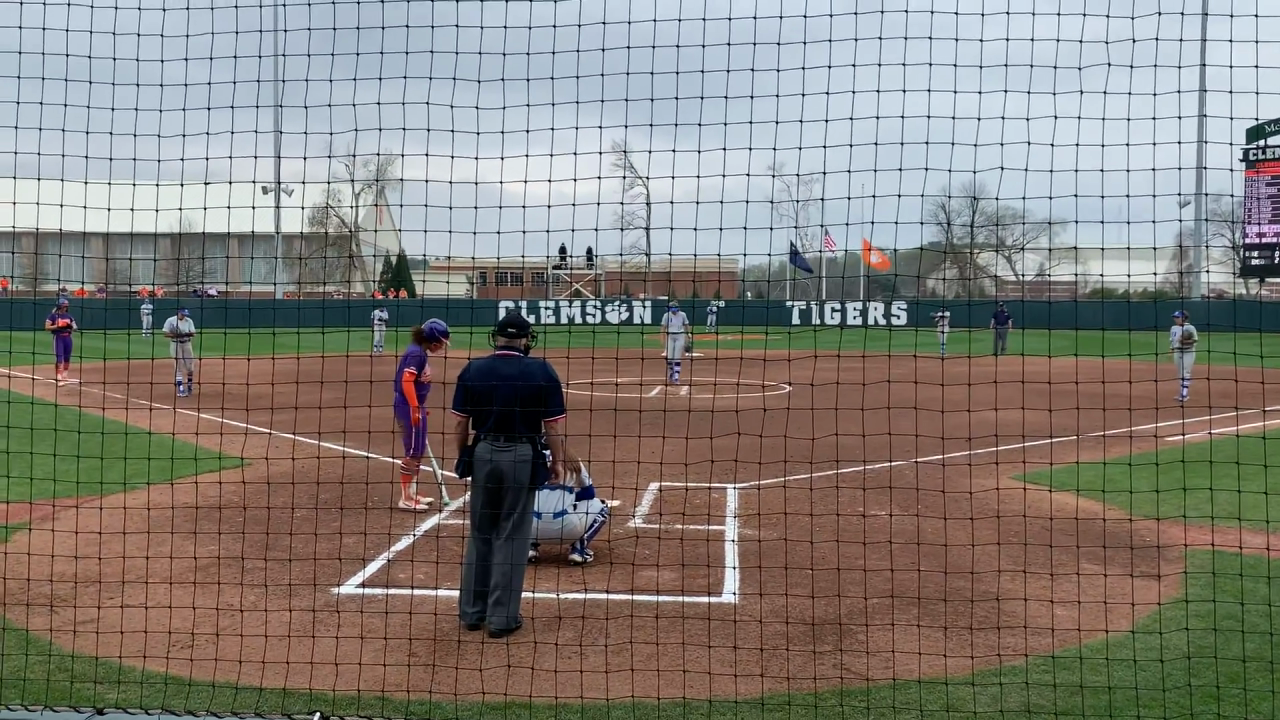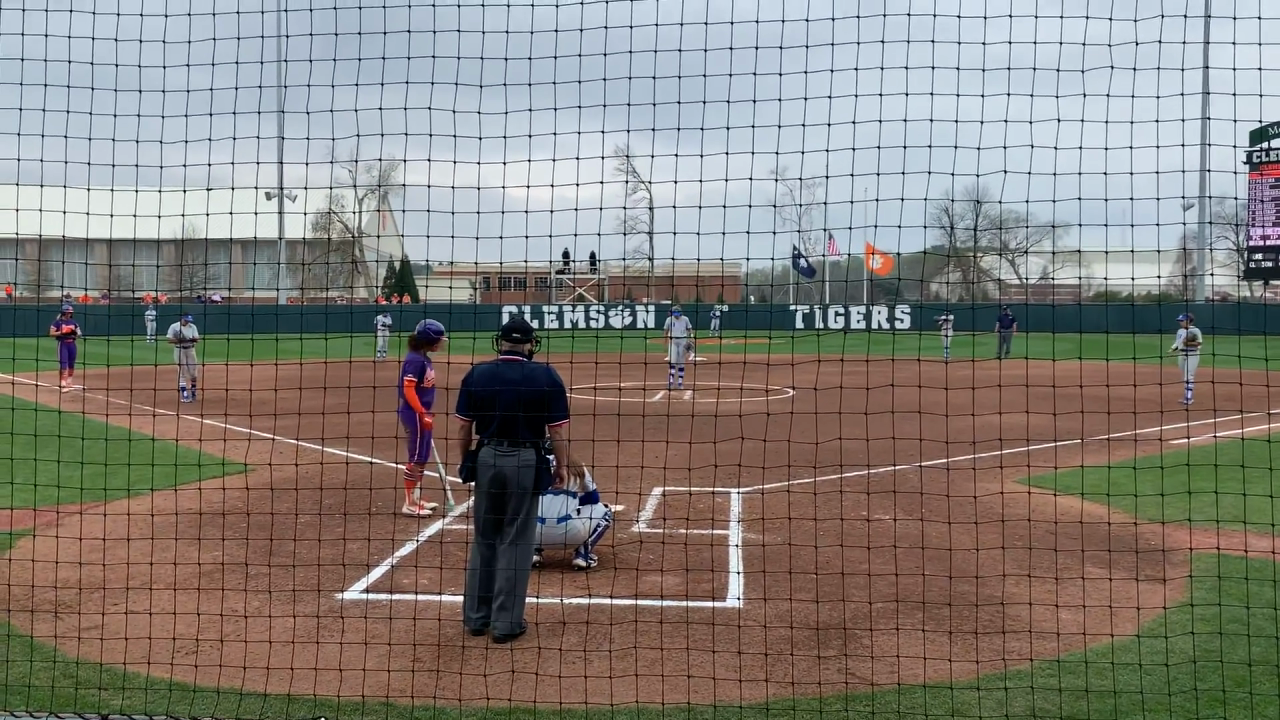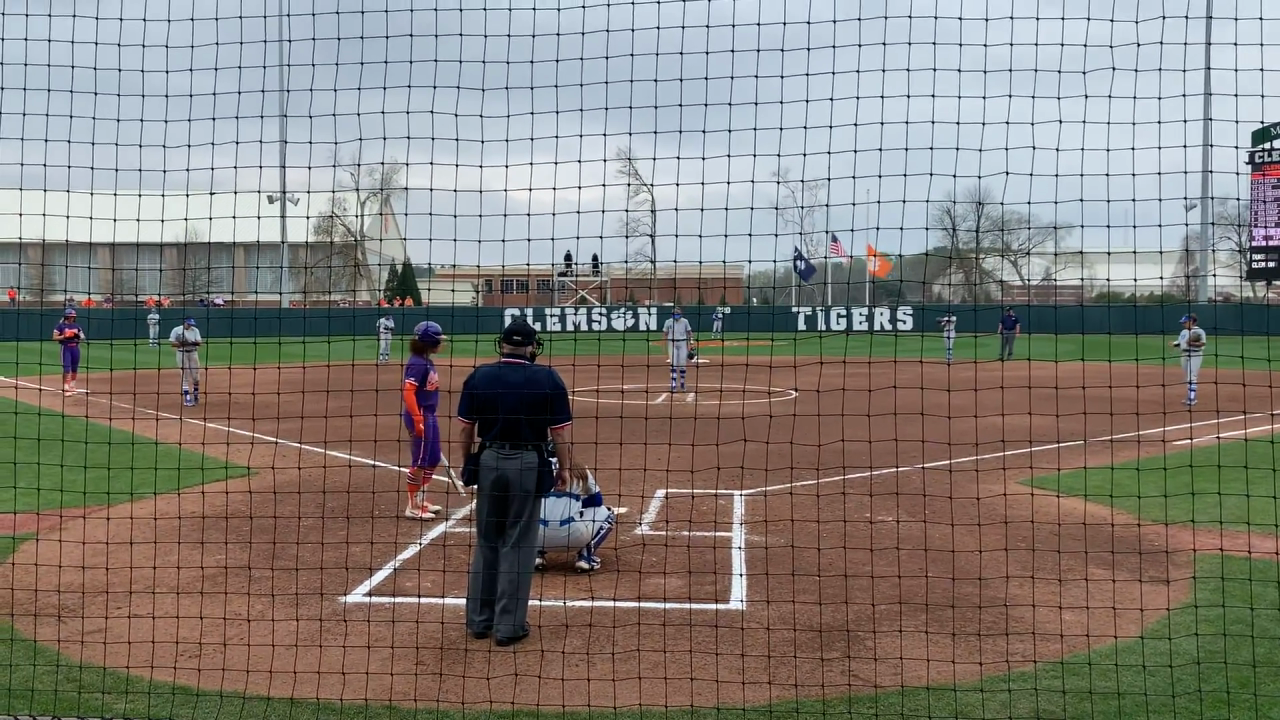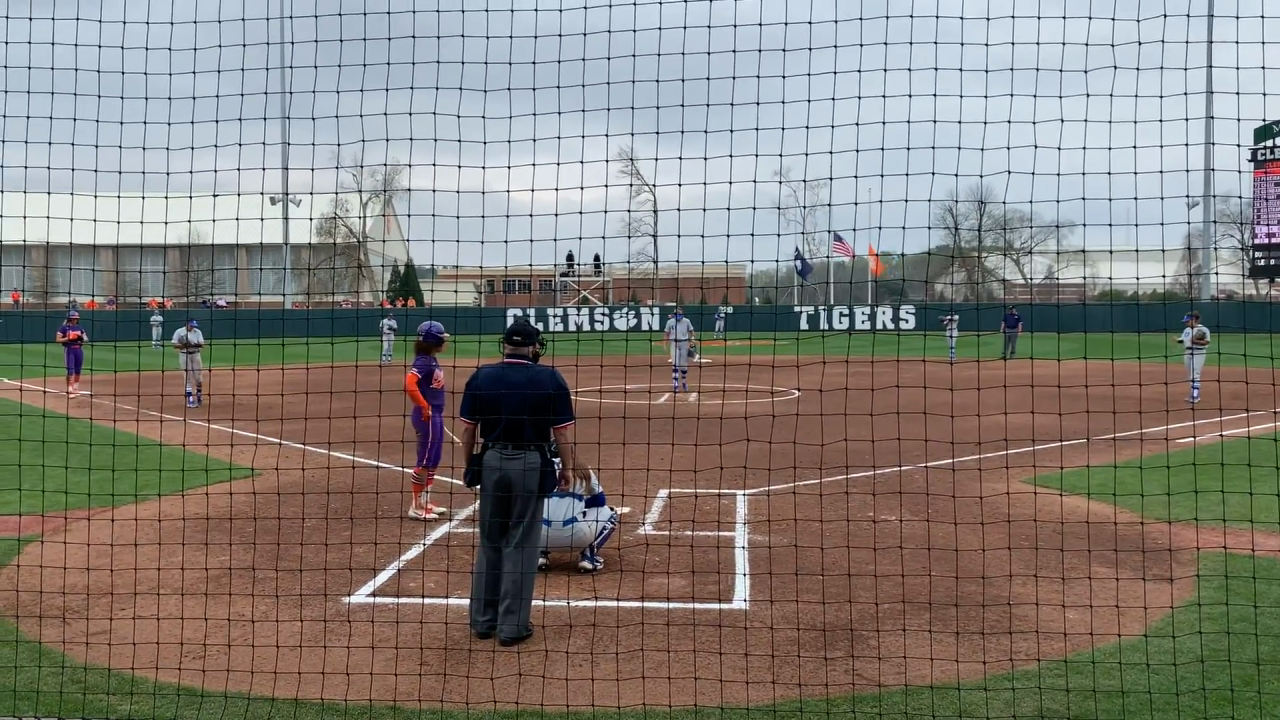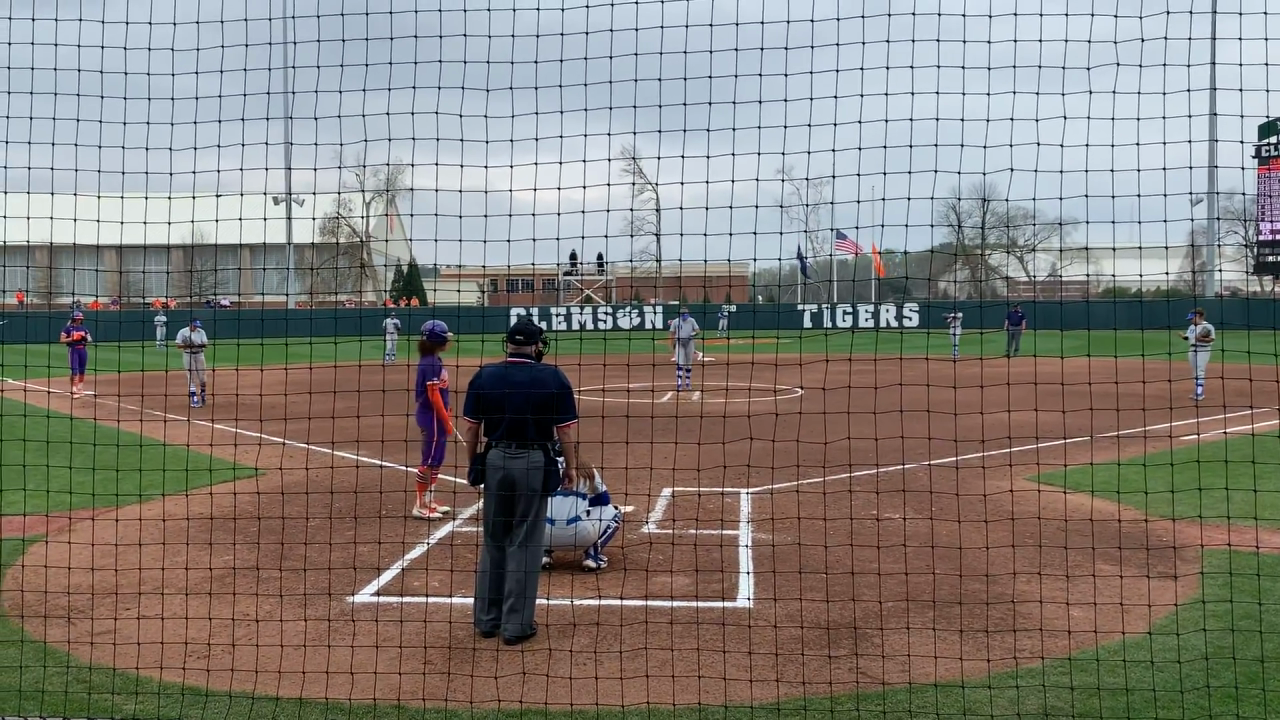
dt=0.3s
person 1, frame 1
left shoulder: (473, 369)
right shoulder: (541, 371)
left elbow: (460, 422)
right elbow: (553, 425)
left wrist: (462, 458)
right wrist: (557, 461)
left hip: (483, 454)
right hip: (522, 457)
left knee: (479, 533)
right knee: (512, 536)
left ankle: (472, 611)
right ankle: (502, 617)
person 1, frame 2
left shoulder: (477, 374)
right shoulder: (545, 376)
left elbow: (464, 426)
right elbow: (557, 430)
left wrist: (465, 462)
right wrist: (561, 466)
left hip: (487, 459)
right hip: (526, 462)
left knee: (483, 538)
right knee: (516, 541)
left ankle: (476, 617)
right ankle: (506, 622)
person 1, frame 3
left shoulder: (479, 376)
right shoulder: (547, 378)
left elbow: (466, 428)
right elbow: (560, 431)
left wrist: (467, 465)
right wrist: (564, 467)
left hip: (488, 461)
right hip: (528, 464)
left knee: (486, 542)
right knee: (518, 544)
left ankle: (479, 619)
right ankle: (508, 625)
person 1, frame 4
left shoulder: (481, 377)
right shoulder: (550, 378)
left elbow: (468, 429)
right elbow: (562, 431)
left wrist: (469, 465)
right wrist: (567, 467)
left hip: (491, 462)
right hip: (531, 465)
left knee: (489, 542)
right knee: (521, 545)
left ankle: (483, 620)
right ankle: (512, 625)
person 1, frame 5
left shoulder: (484, 376)
right shoulder: (553, 377)
left elbow: (471, 428)
right elbow: (565, 430)
left wrist: (473, 465)
right wrist: (570, 466)
left hip: (495, 461)
right hip: (535, 463)
left knee: (493, 540)
right knee: (526, 543)
left ankle: (487, 619)
right ankle: (516, 624)
person 2, frame 1
left shoulder: (421, 353)
right shoulder: (416, 353)
right elbow: (406, 382)
right wrist: (415, 409)
left hip: (415, 406)
right hip: (408, 406)
left knee: (418, 452)
right knee: (412, 452)
left ankle: (412, 494)
right ankle: (406, 499)
person 2, frame 2
left shoulder: (423, 358)
right shoulder: (415, 359)
right elbow: (408, 390)
right wrist: (422, 414)
left hip: (421, 412)
right hip: (415, 413)
left knee: (423, 457)
right knee: (416, 458)
left ankle: (416, 499)
right ankle: (409, 504)
person 2, frame 3
left shoulder: (426, 361)
right shoulder: (418, 363)
right elbow: (408, 392)
right wrist: (417, 419)
left hip: (429, 415)
right hip: (419, 417)
left knee: (433, 459)
right knee: (419, 461)
left ankle: (421, 501)
right ankle: (413, 507)
person 2, frame 4
left shoulder: (431, 360)
right shoulder: (424, 361)
right elbow: (409, 384)
right wrist: (424, 407)
left hip: (435, 415)
right hip: (427, 416)
left knee: (433, 460)
right knee: (425, 461)
left ankle: (425, 502)
right ankle: (416, 507)
person 2, frame 5
left shoulder: (434, 360)
right shoulder: (430, 363)
right elbow: (434, 395)
left wrist: (444, 418)
right wrist: (447, 420)
left hip: (435, 415)
right hip: (431, 415)
left knee: (437, 459)
right knee: (429, 460)
left ankle: (428, 502)
right ankle: (420, 506)
